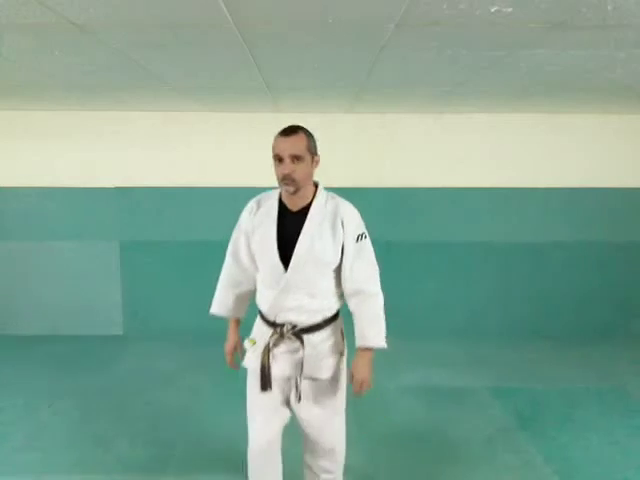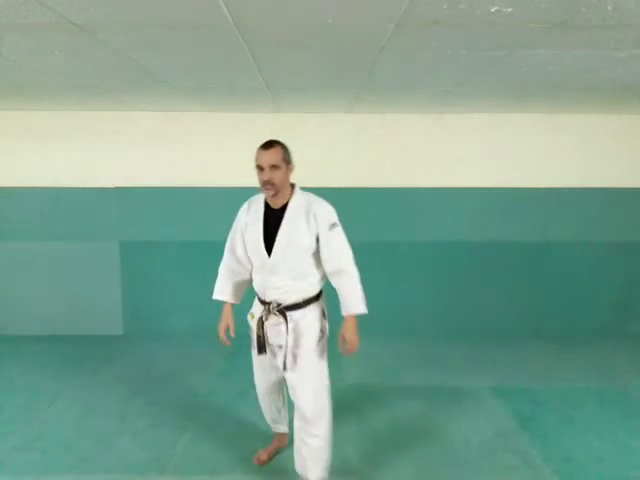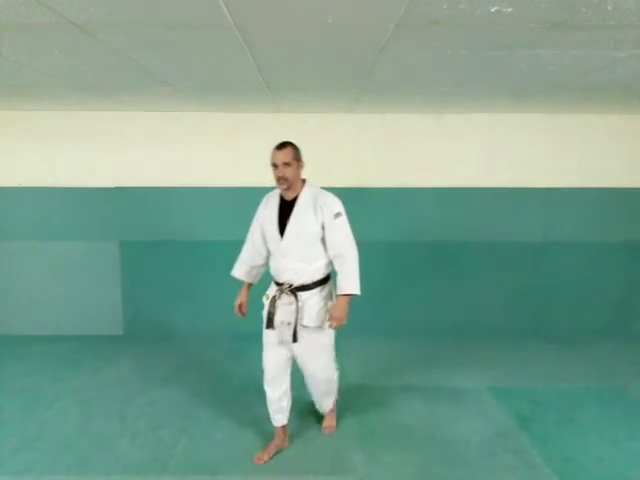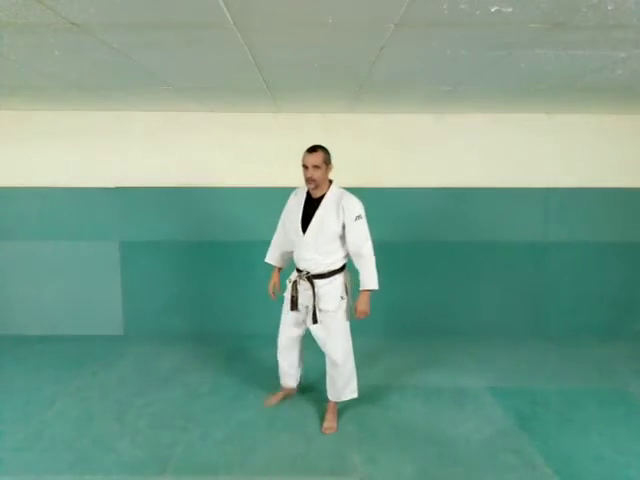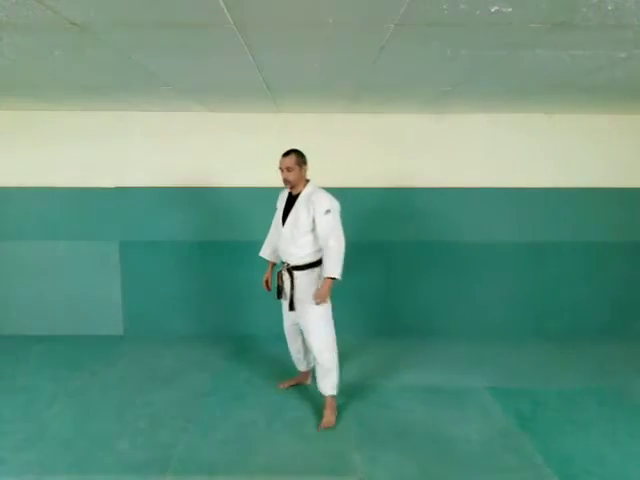
dt=0.5s
person 1, frame 1
left shoulder: (342, 215)
right shoulder: (257, 211)
left elbow: (364, 286)
right elbow: (239, 271)
left wrist: (364, 353)
right wrist: (233, 328)
left hip: (321, 343)
right hip: (268, 340)
left knee: (326, 436)
right knee: (262, 436)
person 1, frame 2
left shoulder: (317, 210)
right shoulder: (249, 210)
left elbow: (341, 266)
right elbow: (235, 262)
left wrist: (350, 321)
right wrist: (227, 310)
left hip: (304, 318)
right hip: (264, 316)
left knee: (311, 402)
right knee: (267, 388)
right ankle: (280, 435)
person 1, frame 3
left shoulder: (325, 202)
right shoulder: (268, 203)
left elbow: (345, 252)
right elbow: (256, 247)
left wrist: (342, 299)
right wrist: (245, 289)
left hip: (315, 298)
right hip: (278, 298)
left knee: (317, 366)
right knee: (274, 367)
left ankle: (329, 409)
right ankle: (280, 434)
person 1, frame 4
left shoulder: (347, 204)
right shoulder: (296, 198)
left elbow: (362, 250)
right elbow: (283, 236)
left wrist: (365, 294)
right wrist: (276, 273)
left hip: (330, 286)
right hip: (299, 282)
left knee: (336, 350)
right knee: (287, 339)
left ankle: (332, 407)
right ankle: (288, 386)
person 1, frame 5
left shoulder: (321, 200)
right shoulder: (284, 196)
left elbow: (333, 243)
left wrist: (327, 281)
right wrist: (270, 267)
left hip: (311, 277)
right hip: (288, 275)
left knee: (319, 338)
right knee: (292, 330)
left ankle: (330, 403)
right ankle: (304, 374)
